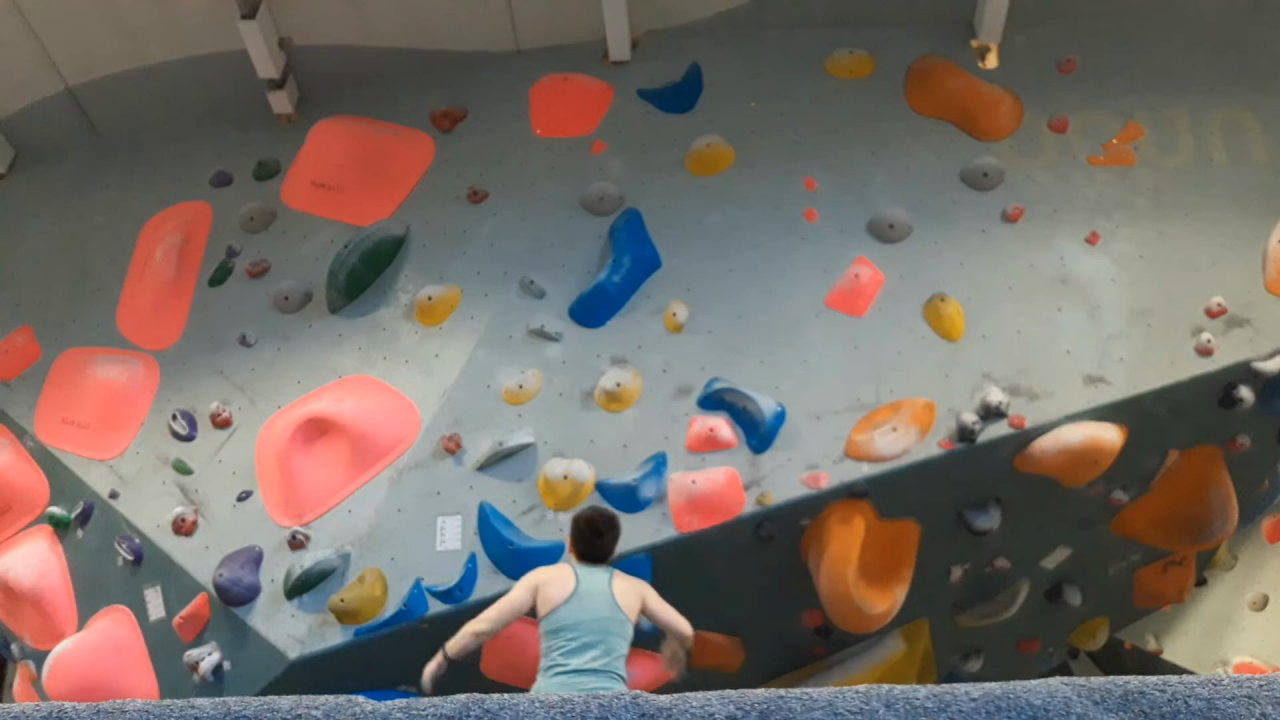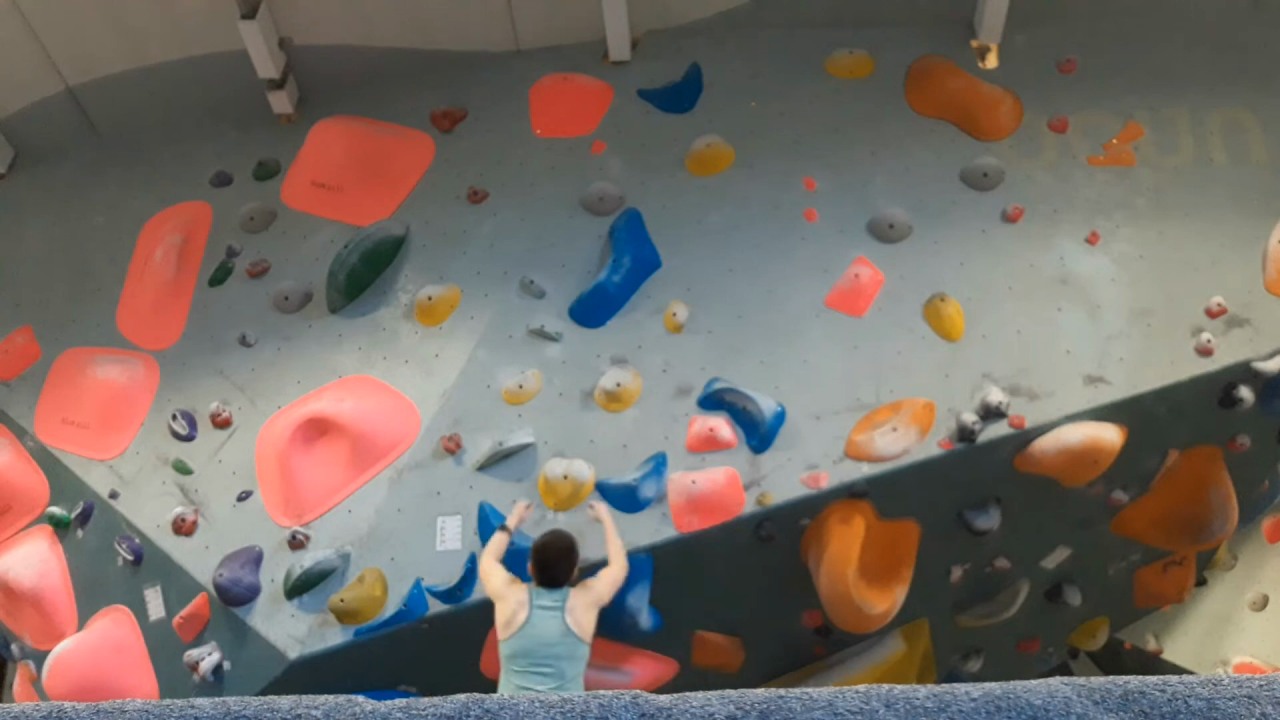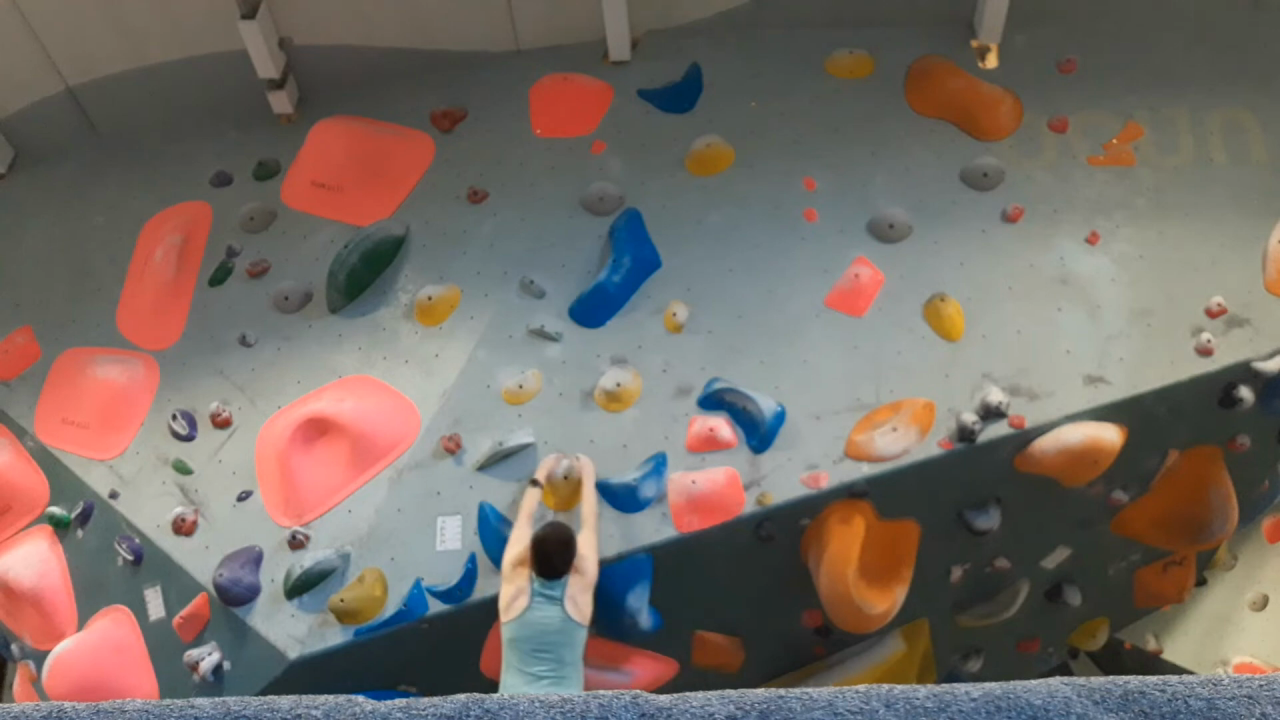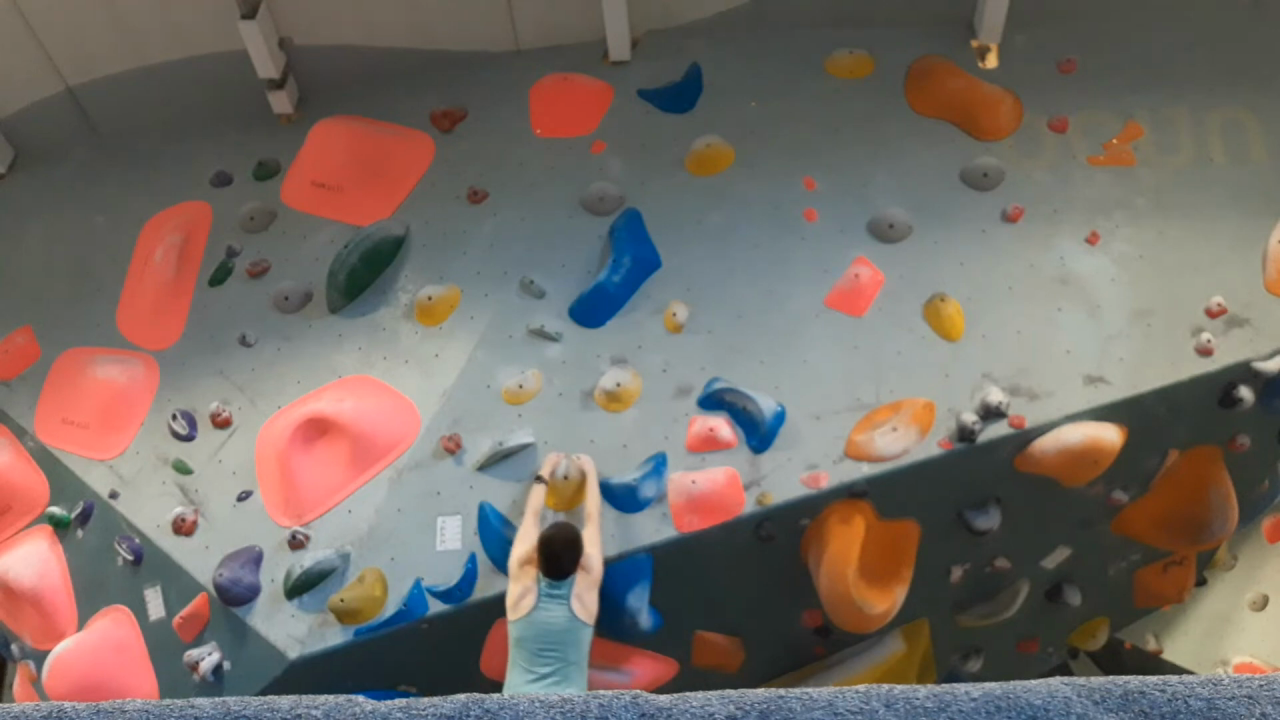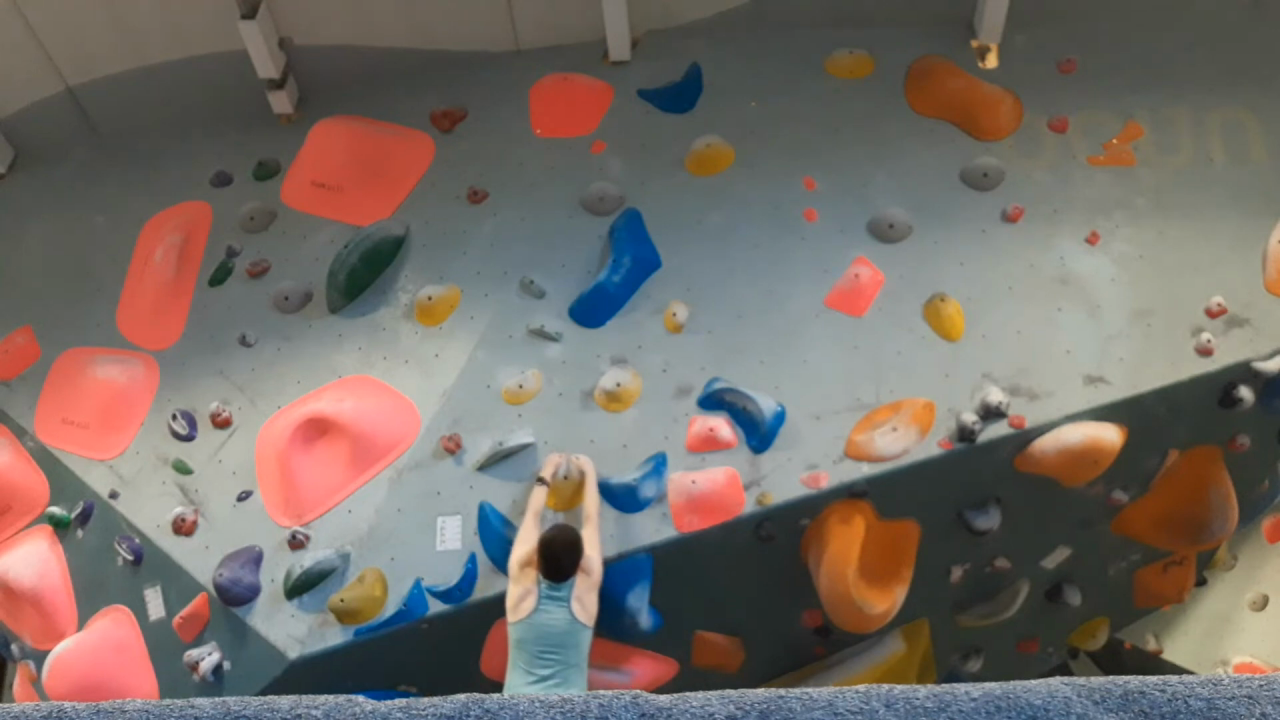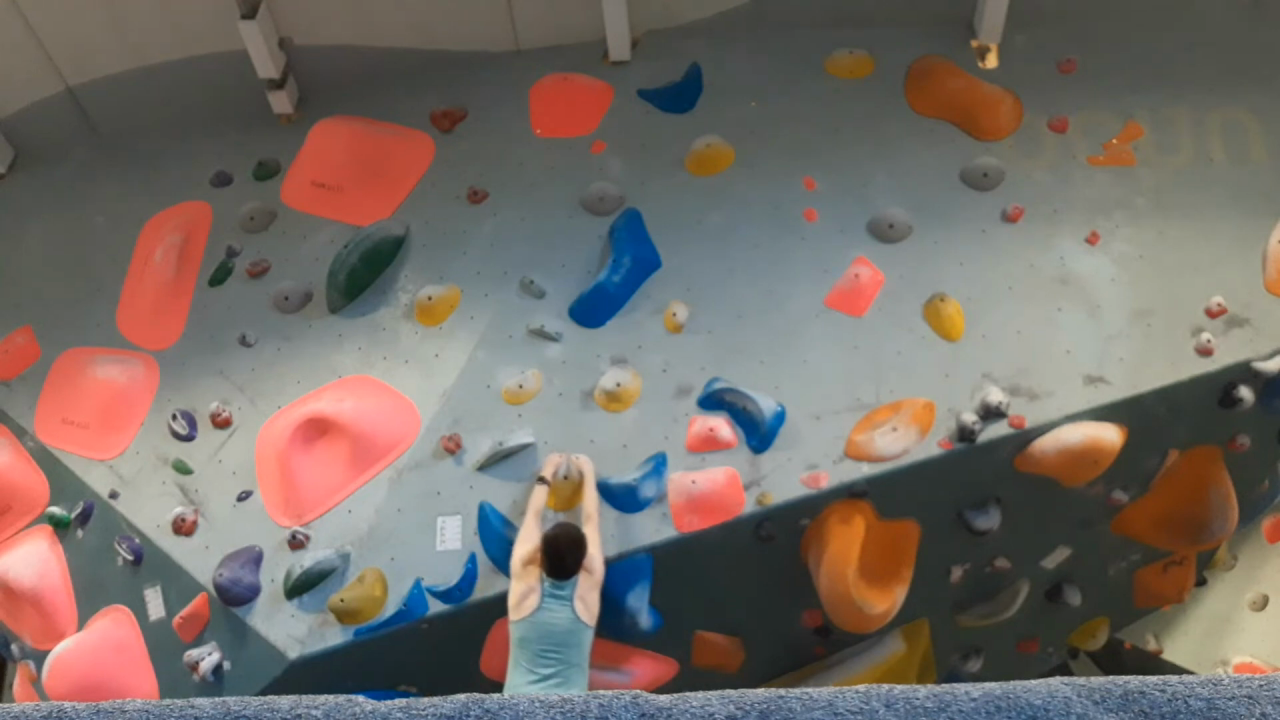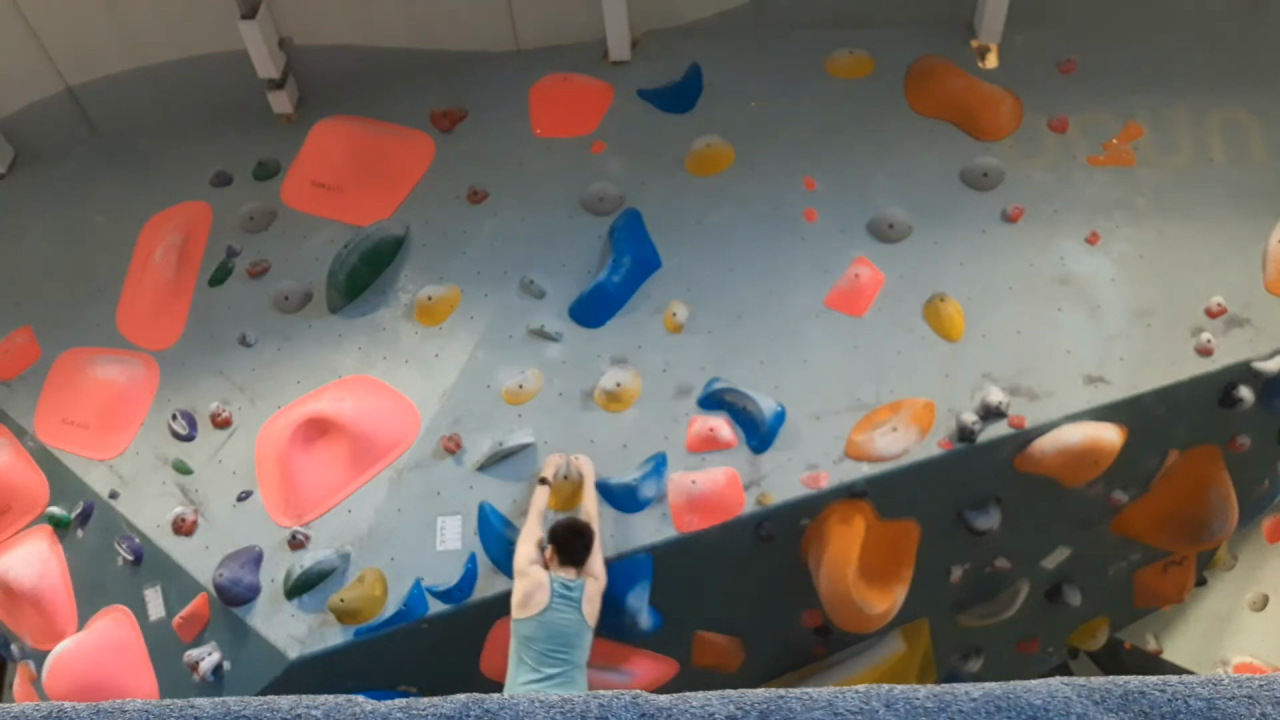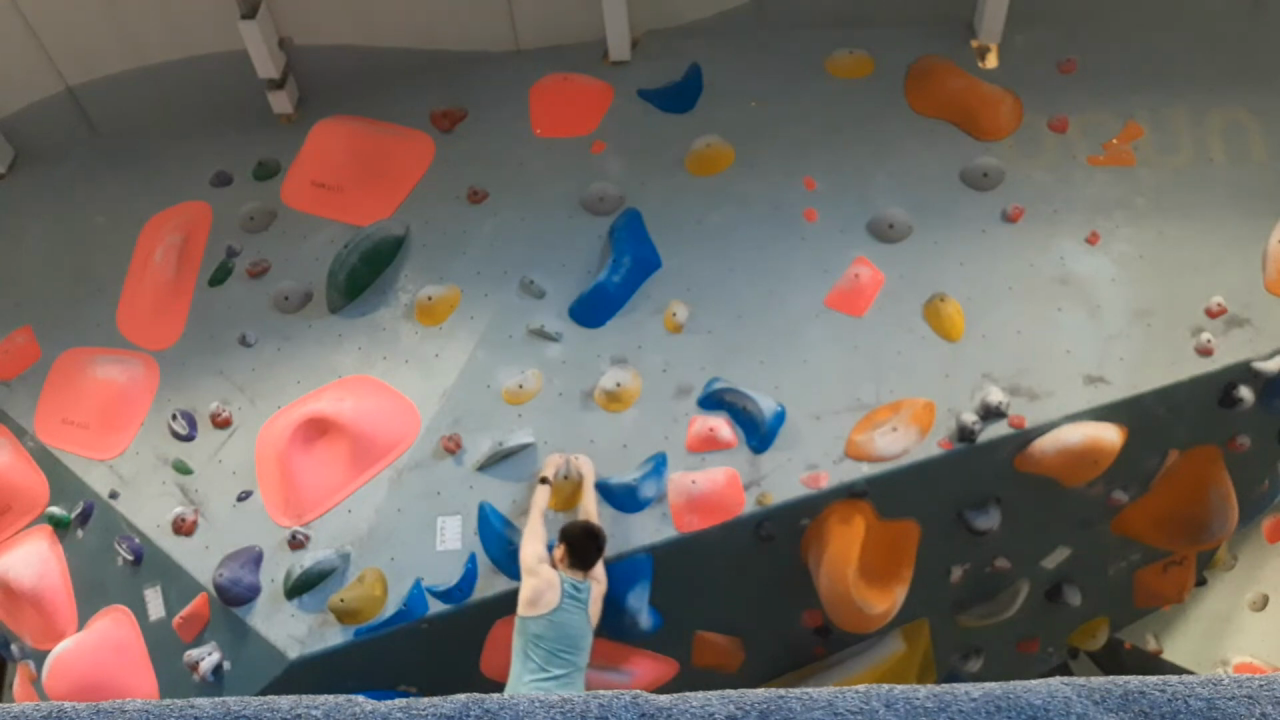
dt=0.5s
person 1, frame 1
left shoulder: (545, 579)
right shoulder: (632, 588)
left elbow: (482, 627)
right elbow: (685, 632)
left wrist: (441, 659)
right wrist: (674, 649)
person 1, frame 2
left shoulder: (510, 597)
right shoulder: (586, 602)
left elbow: (487, 561)
right elbow: (619, 565)
left wrist: (511, 522)
right wrist: (606, 519)
person 1, frame 3
left shoulder: (514, 582)
right shoulder: (580, 587)
left elbow: (524, 520)
right elbow: (589, 524)
left wrist: (541, 474)
right wrist: (587, 475)
person 1, frame 4
left shoulder: (522, 581)
right shoulder: (586, 586)
left elbow: (531, 517)
right elbow: (592, 520)
left wrist: (544, 473)
right wrist: (590, 472)
person 1, frame 5
left shoulder: (522, 583)
right shoulder: (586, 588)
left elbow: (532, 518)
right elbow: (591, 521)
left wrist: (546, 474)
right wrist: (589, 473)
person 1, frame 6
left shoulder: (525, 583)
right shoulder: (588, 588)
left elbow: (532, 517)
right elbow: (591, 521)
left wrist: (546, 474)
right wrist: (588, 474)
person 1, frame 7
left shoulder: (529, 580)
right shoulder: (593, 589)
left elbow: (534, 518)
right elbow: (591, 523)
left wrist: (547, 475)
right wrist: (588, 475)
person 1, frame 8
left shoulder: (539, 578)
right shoulder: (596, 591)
left elbow: (536, 516)
right elbow: (590, 525)
left wrist: (547, 475)
right wrist: (587, 477)
